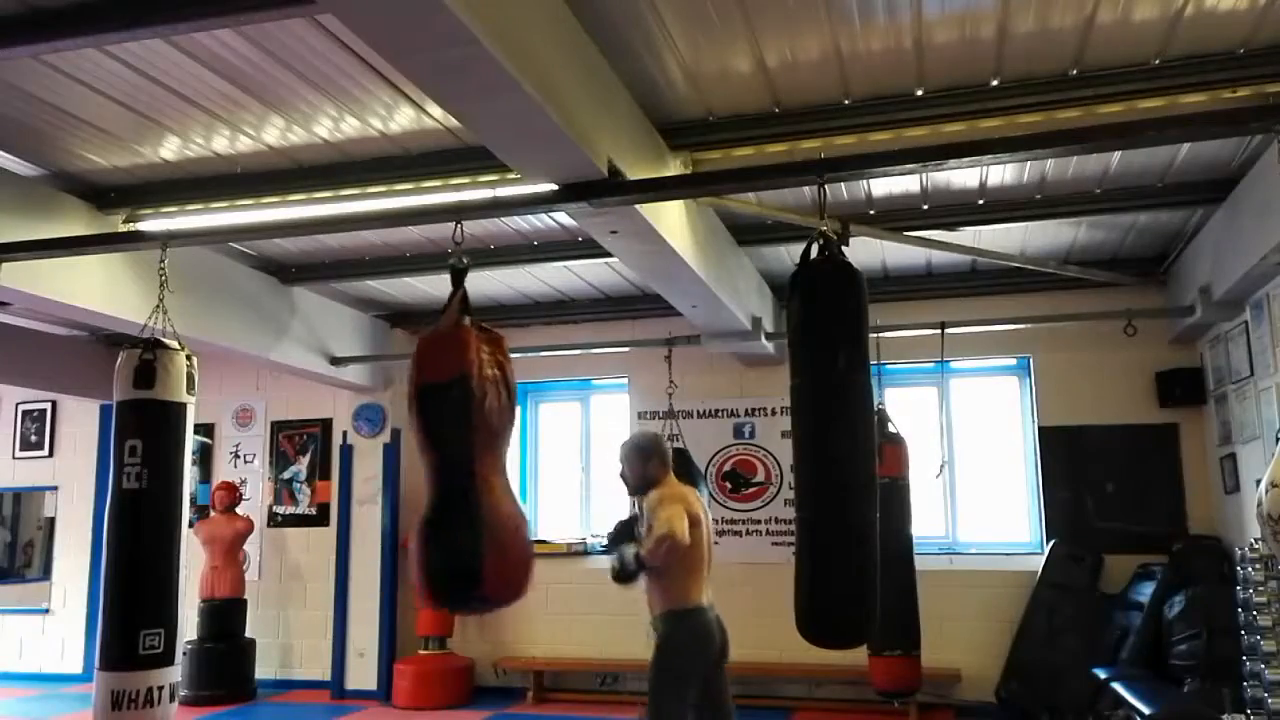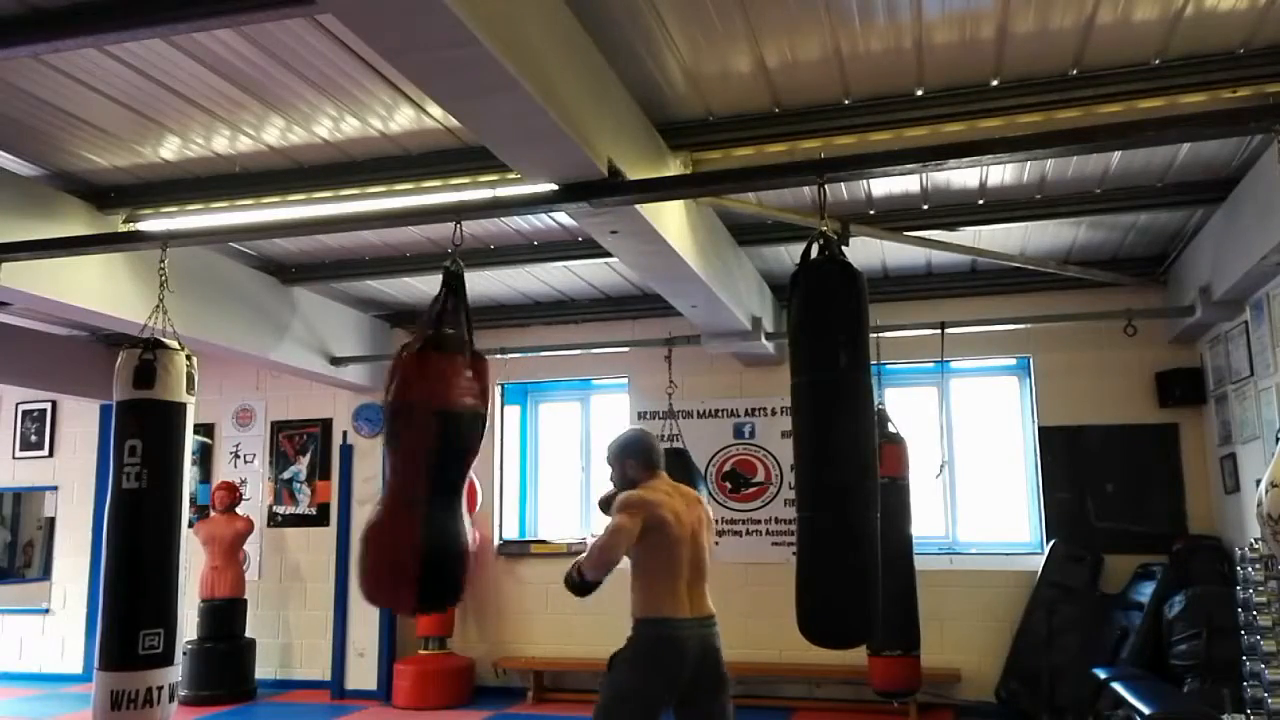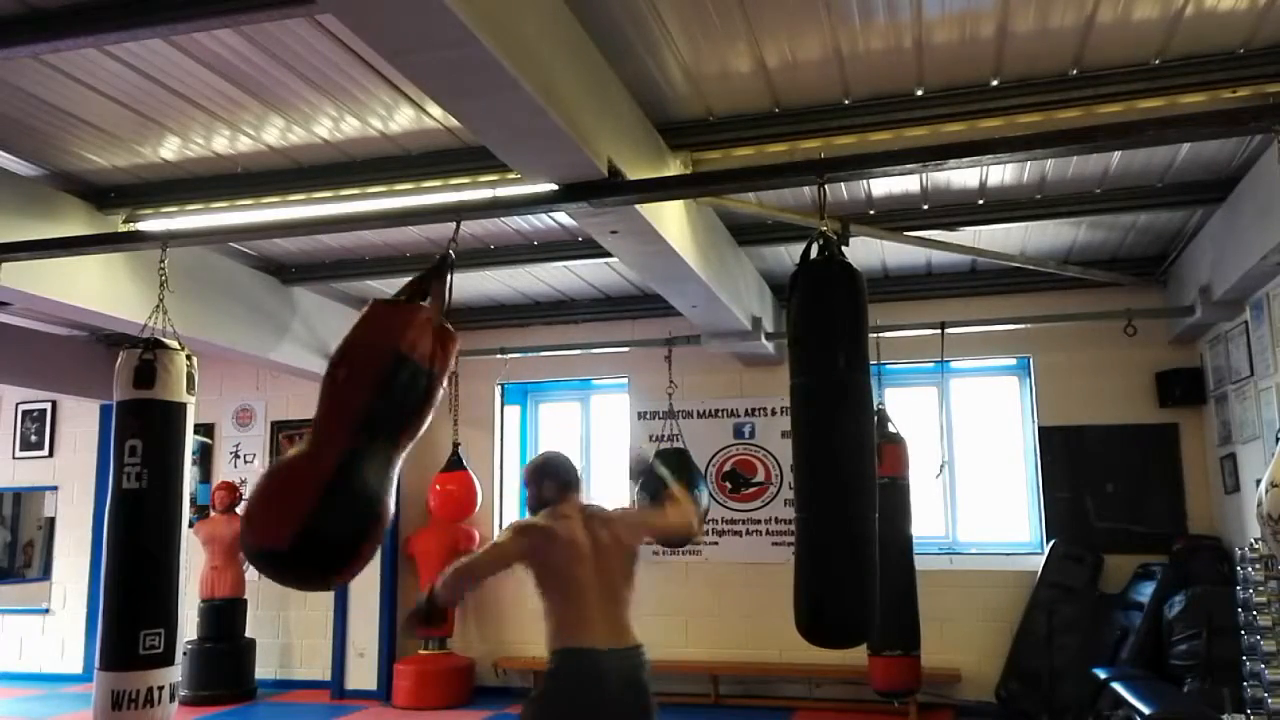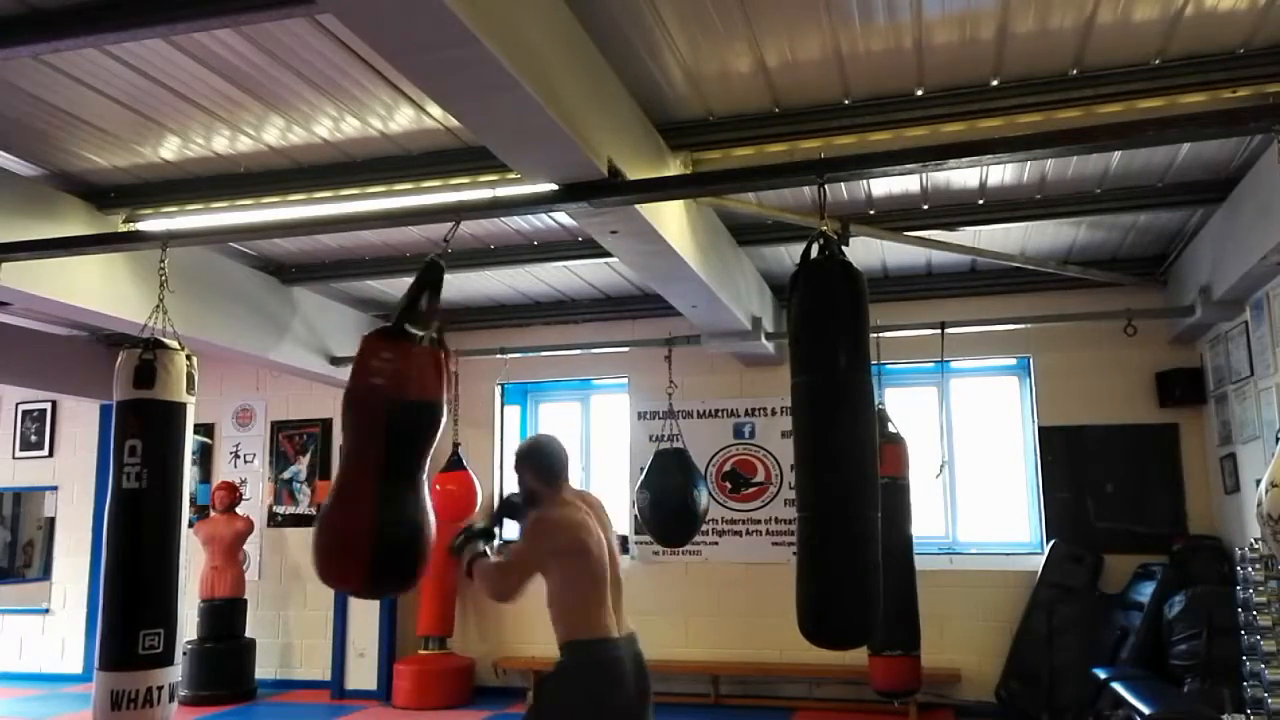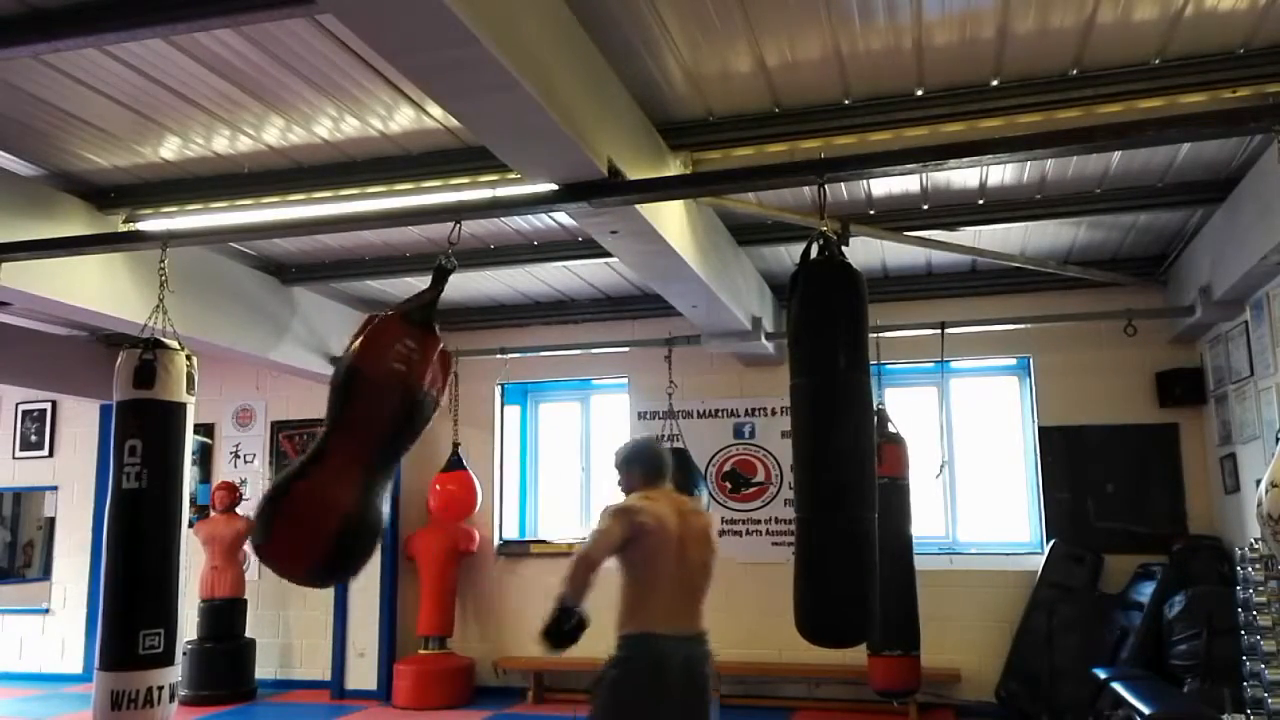
dt=1s
person 1, frame 1
left shoulder: (661, 498)
right shoulder: (688, 497)
left elbow: (672, 540)
left wrist: (632, 558)
right wrist: (643, 554)
left hip: (683, 630)
right hip: (706, 625)
person 1, frame 2
left shoulder: (636, 501)
right shoulder: (698, 504)
left elbow: (603, 558)
left wrist: (579, 570)
left hip: (659, 639)
right hip: (705, 636)
person 1, frame 3
left shoulder: (535, 532)
right shoulder: (624, 523)
left elbow: (466, 574)
right elbow: (688, 521)
left wrist: (432, 604)
right wrist: (668, 485)
left hip: (579, 674)
right hip: (631, 670)
person 1, frame 4
left shoulder: (550, 522)
right shoulder: (589, 504)
left elbow: (501, 587)
left wrist: (474, 553)
left hip: (590, 665)
right hip: (627, 657)
person 1, frame 5
left shoulder: (628, 512)
right shoulder: (703, 519)
left elbow: (587, 561)
left wrist: (566, 610)
left hip: (643, 656)
right hip: (694, 653)
